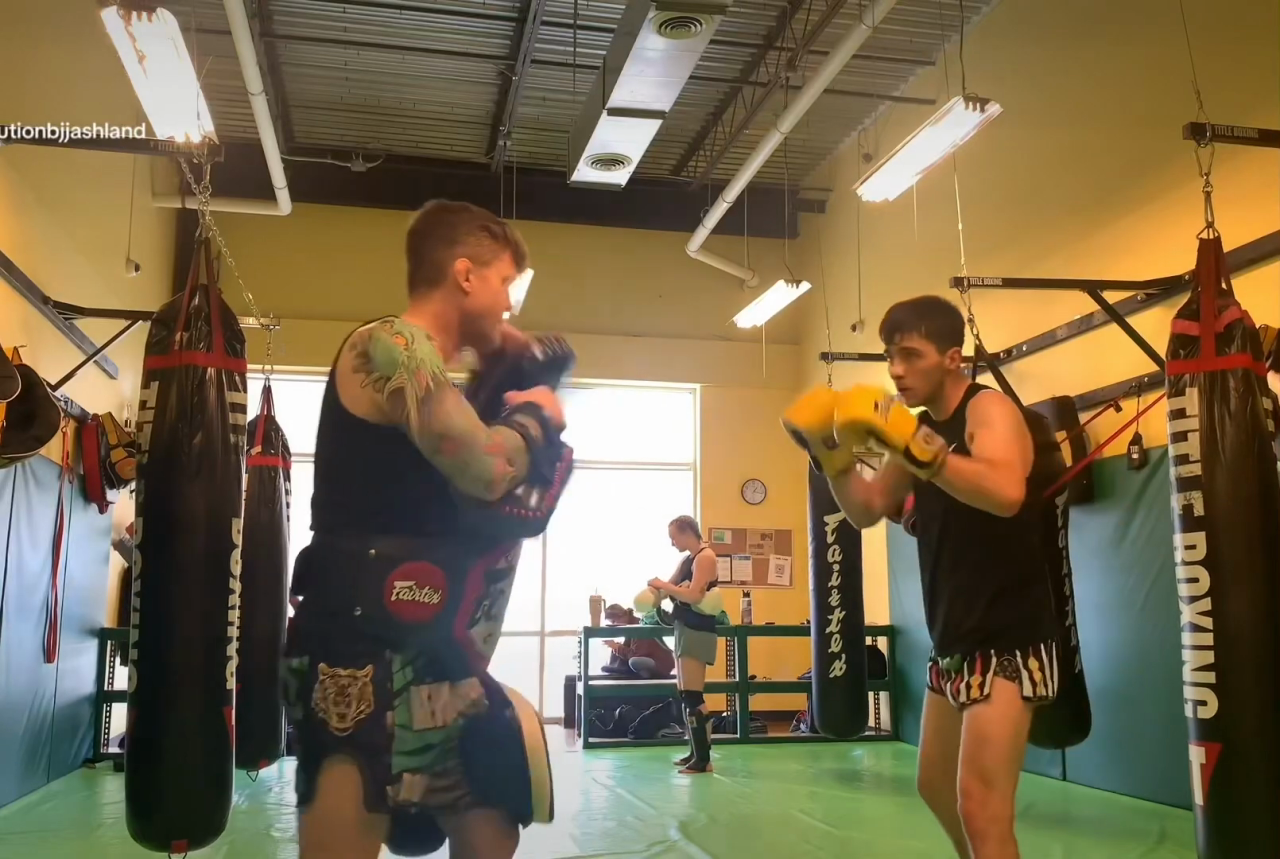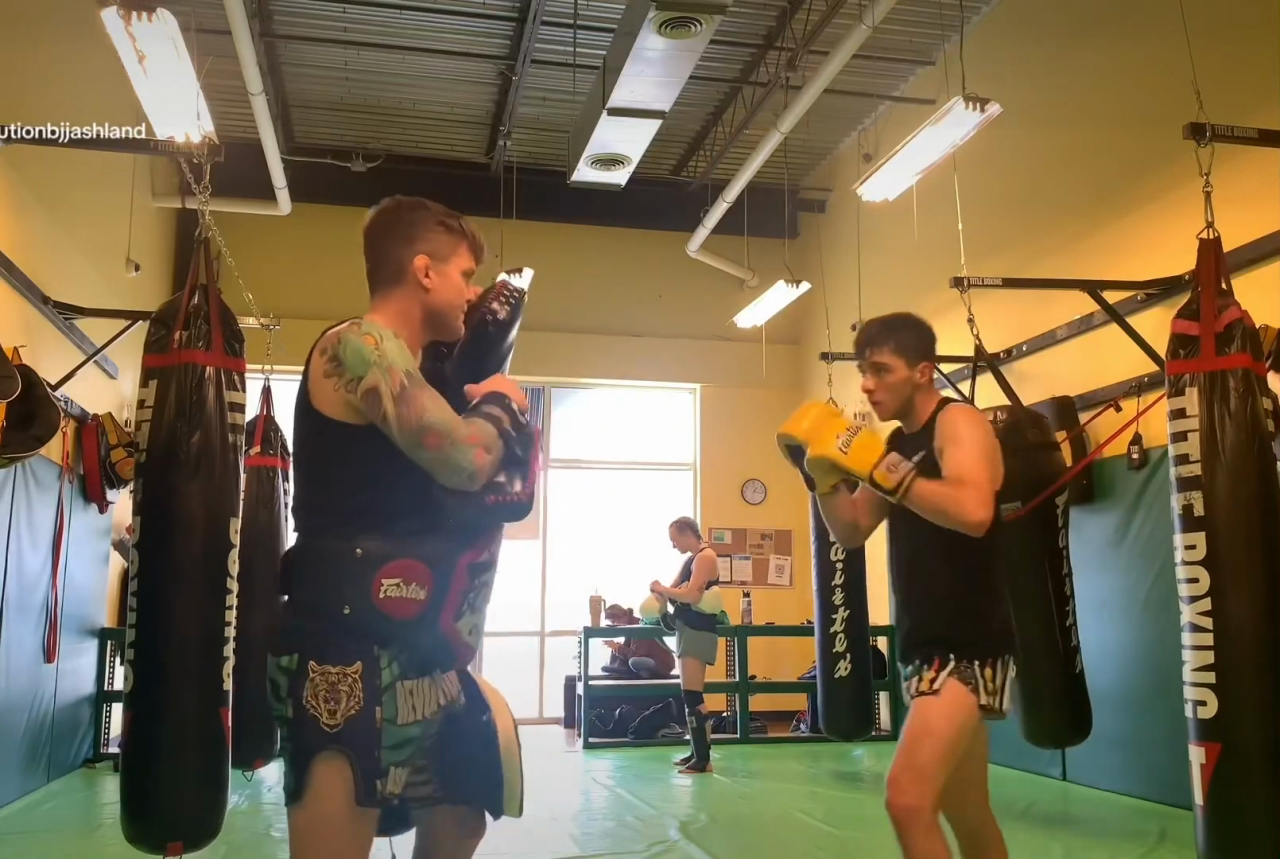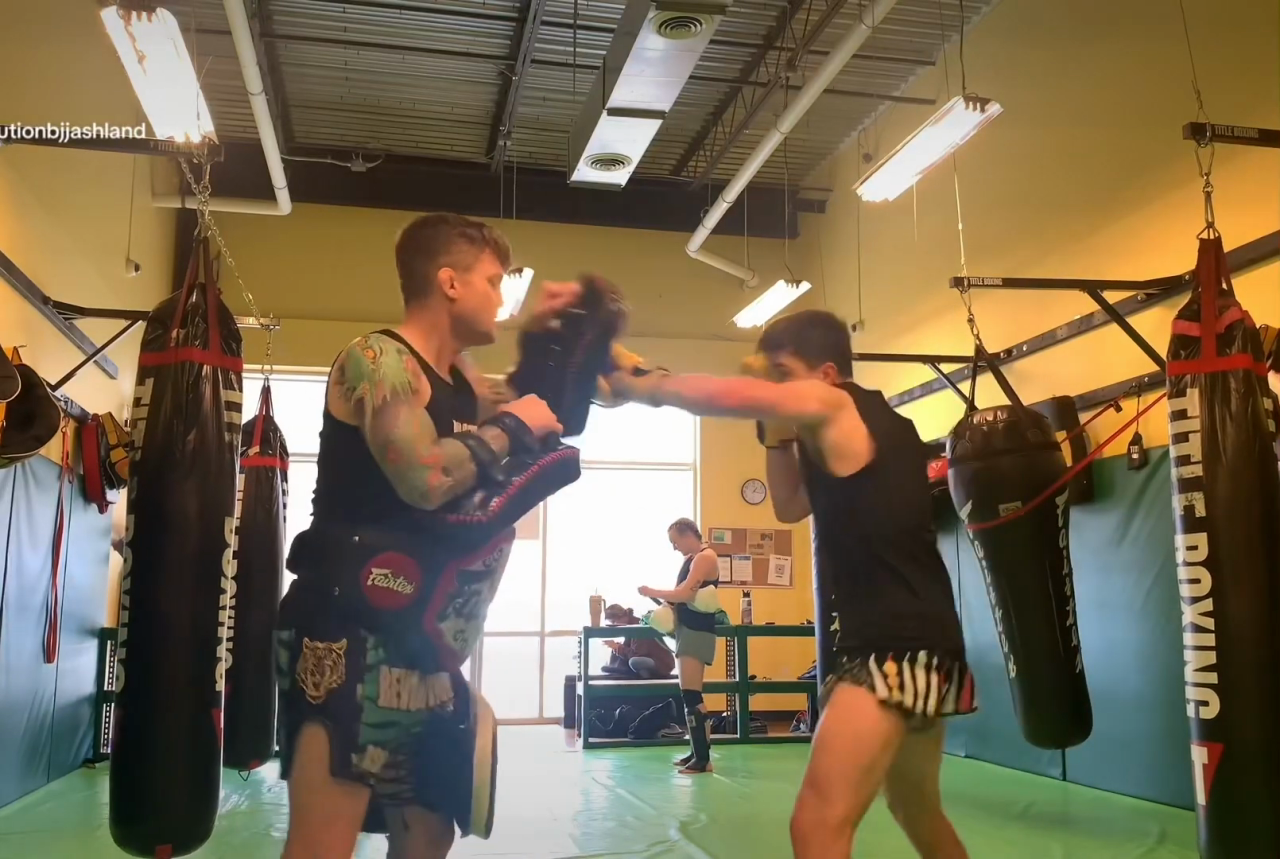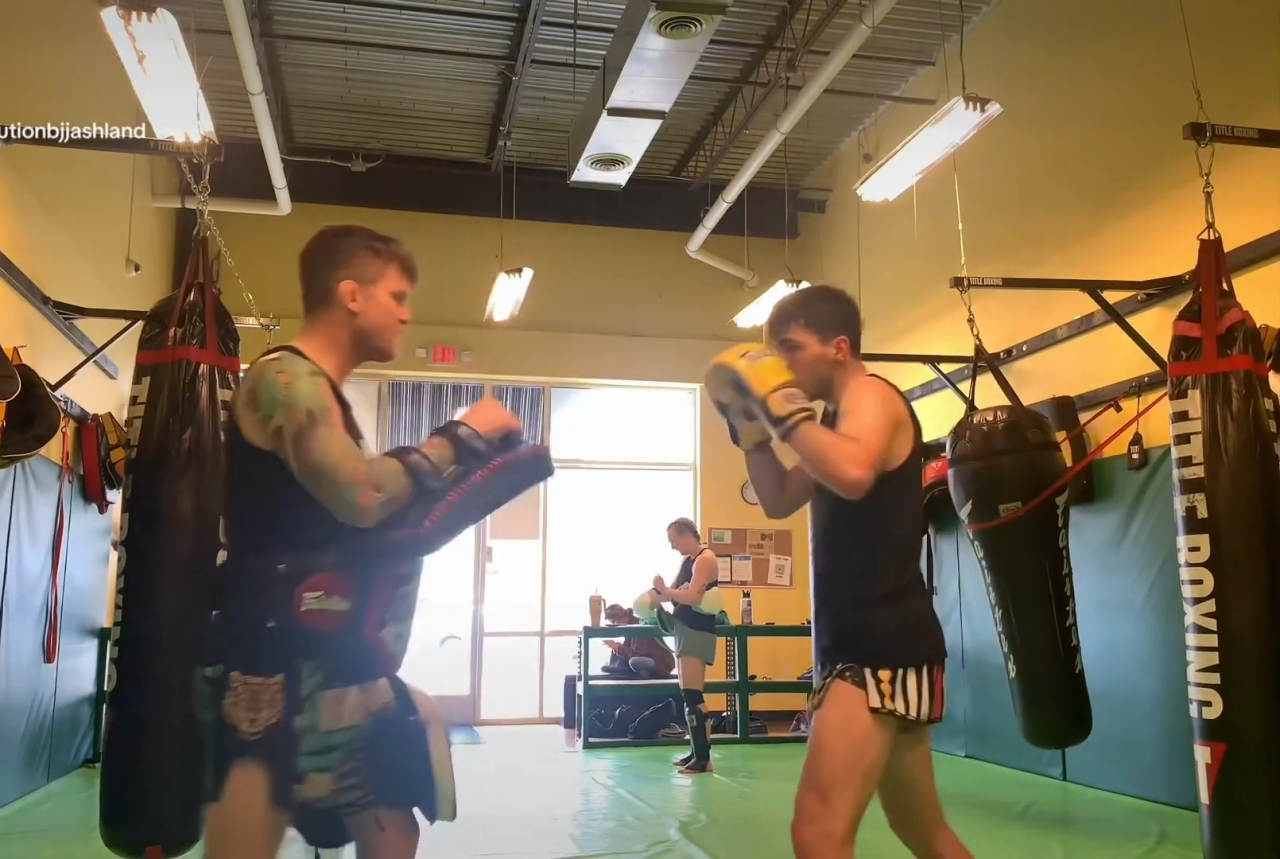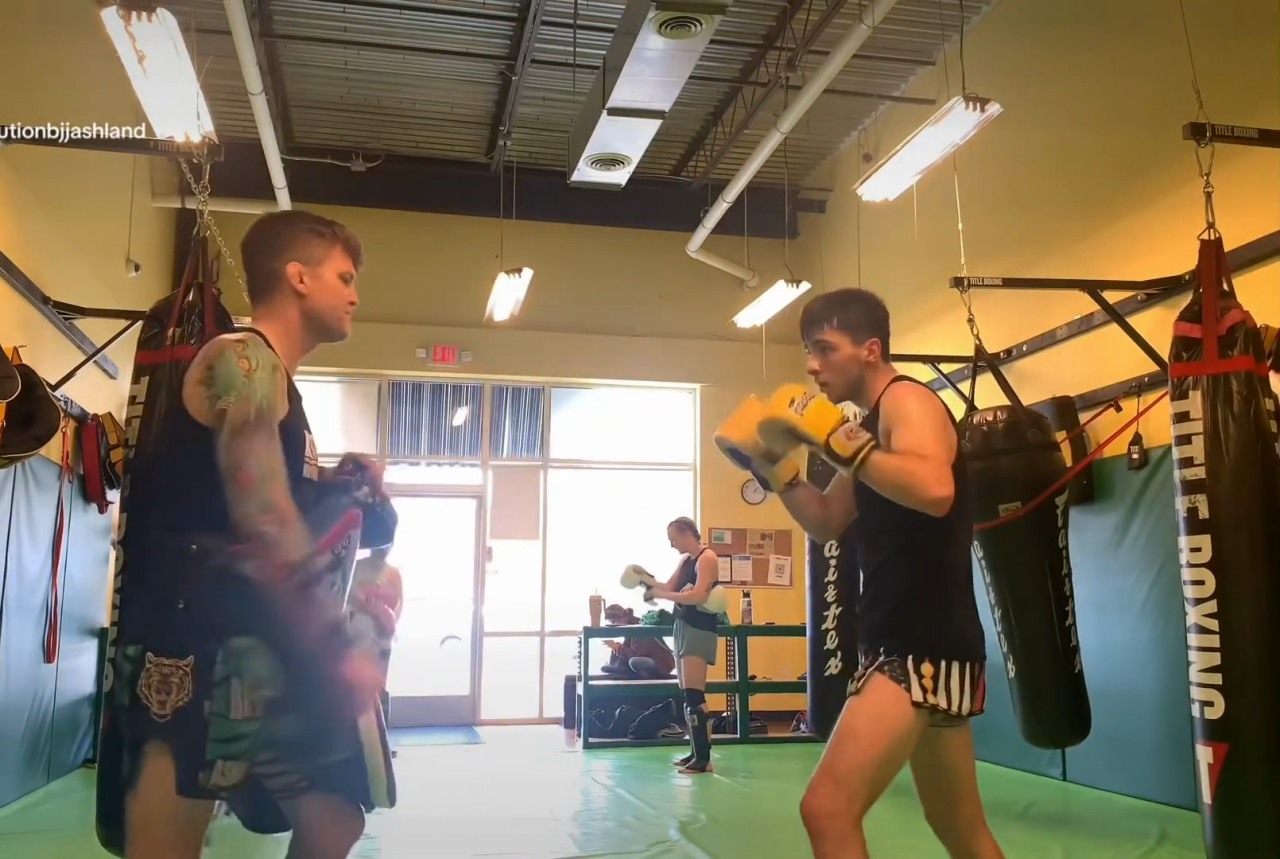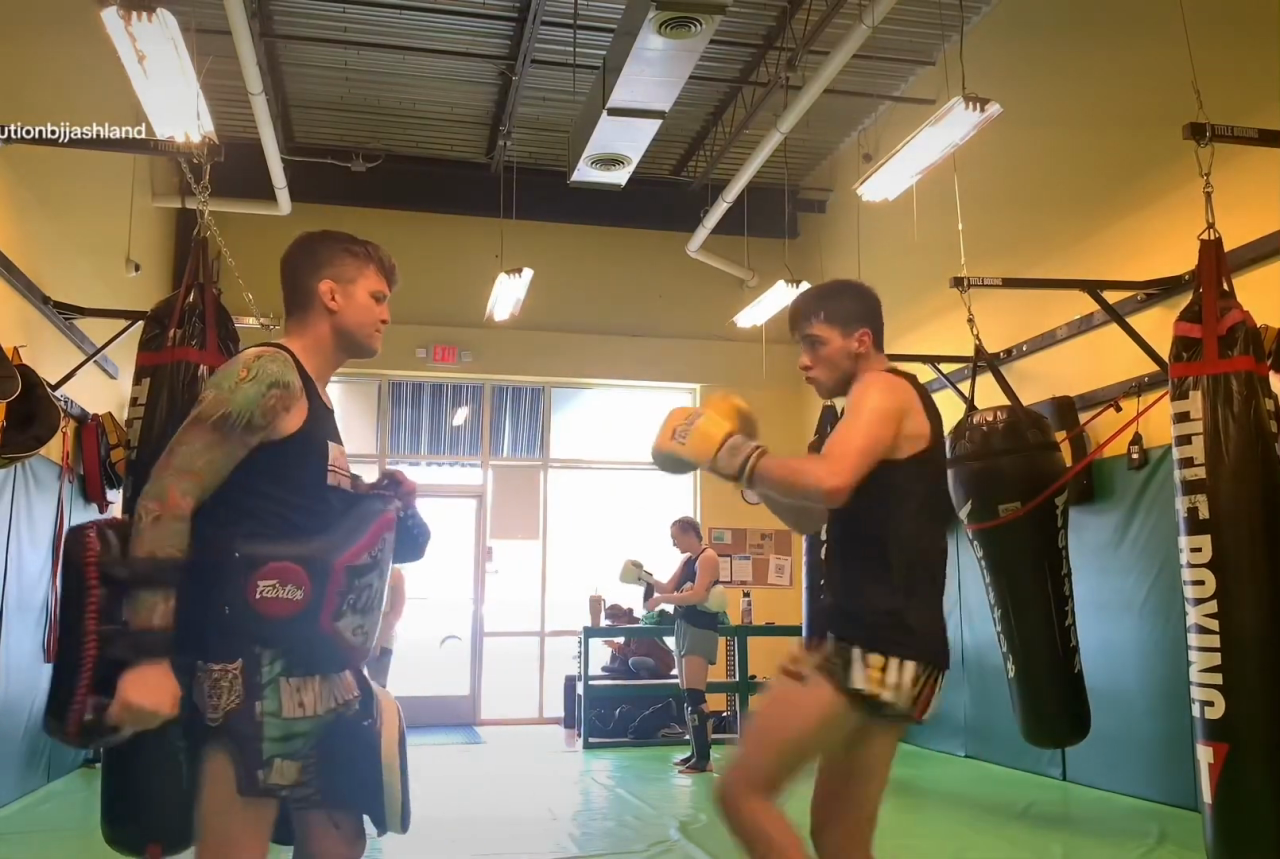
dt=0.3s
person 1, frame 1
left shoulder: (426, 370)
right shoulder: (391, 345)
left elbow: (462, 497)
right elbow: (489, 473)
right wrist: (535, 413)
left hip: (430, 653)
right hip: (365, 653)
person 1, frame 2
left shoulder: (391, 361)
right shoulder: (360, 346)
right elbow: (466, 460)
right wrist: (500, 402)
left hip: (408, 647)
right hip: (349, 648)
person 1, frame 3
left shoulder: (452, 380)
right shoulder: (376, 359)
right elbow: (427, 481)
right wrist: (514, 425)
left hip: (411, 643)
right hip: (352, 636)
person 1, frame 4
left shoulder: (323, 394)
right shoulder: (281, 379)
right elbow: (361, 499)
right wrist: (461, 436)
left hip: (335, 663)
right hip: (276, 665)
person 1, frame 5
left shoulder: (269, 379)
right shoulder: (245, 363)
right elbow: (263, 515)
right wrist: (332, 647)
left hip: (260, 650)
right hip: (202, 650)
person 1, frame 6
left shoulder: (314, 398)
right shoulder: (262, 378)
right elbow: (164, 504)
right wrist: (149, 657)
left hip: (309, 663)
right hip: (251, 662)
person 2, frame 1
left shoulder: (989, 409)
right shoulder: (921, 429)
left elbow: (1006, 493)
right elbow: (866, 511)
left wrist: (910, 440)
right wrist: (830, 451)
left hip: (1006, 641)
right hip: (955, 643)
left knee: (979, 807)
right knee: (937, 788)
person 2, frame 2
left shoulder: (960, 423)
right shoulder: (900, 442)
left elbow: (975, 513)
right elbow: (850, 529)
left wrist: (878, 466)
right wrist: (824, 472)
left hip: (970, 650)
right hip: (934, 649)
left knee: (908, 800)
right knee: (963, 807)
person 2, frame 3
left shoulder: (823, 403)
right shoulder: (886, 424)
left elbow: (726, 395)
right elbow: (791, 507)
left wrist: (641, 382)
right wrist: (776, 432)
left hip: (892, 647)
right hip: (921, 642)
right knee: (917, 814)
person 2, frame 4
left shoulder: (871, 397)
right shoulder: (837, 420)
left elbow: (851, 475)
right elbow: (778, 500)
left wrist: (788, 409)
right wrist: (749, 425)
left hip: (881, 650)
right hip: (873, 648)
person 2, frame 5
left shoulder: (908, 401)
right shoulder: (873, 424)
left elbow: (934, 490)
right elbow: (827, 523)
left wrist: (837, 440)
right wrist: (775, 464)
left hip: (922, 646)
right hip: (909, 646)
left knee: (828, 811)
person 2, frame 6
left shoulder: (882, 394)
right shoulder: (876, 408)
left elbow: (824, 487)
right elbow: (809, 516)
left wrist: (728, 453)
right wrist: (743, 451)
left hip: (871, 642)
right hip: (890, 648)
left knee: (740, 794)
person 3, frame 1
left shoulder: (705, 557)
right shoulder: (687, 560)
left elbow: (695, 595)
right elbow: (672, 587)
left wrist: (664, 586)
right wrist: (658, 588)
left hip: (698, 633)
right hip: (684, 631)
left knee: (693, 696)
right knee: (686, 695)
left ankle: (704, 760)
right ankle: (696, 752)
person 3, frame 2
left shoulder: (705, 557)
right shoulder: (692, 560)
left elbow: (693, 595)
right elbow: (678, 590)
left wrist: (662, 589)
right wrist: (661, 593)
left hip: (699, 632)
right hip: (687, 630)
left knee: (693, 695)
right knee: (690, 695)
left ankle: (704, 759)
right ankle: (697, 752)
person 3, frame 3
left shoulder: (705, 557)
right shoulder: (692, 559)
left elbow: (684, 594)
right elbow: (680, 594)
left wrist: (651, 592)
right wrist: (662, 600)
left hip: (697, 632)
right hip: (686, 630)
left knee: (692, 695)
right knee: (689, 695)
left ankle: (703, 759)
right ankle: (697, 752)
person 3, frame 4
left shoulder: (705, 559)
right shoulder: (688, 561)
left elbow: (692, 597)
right elbow: (674, 593)
left wrist: (665, 591)
right wrist: (658, 593)
left hip: (698, 632)
right hip: (684, 630)
left knee: (692, 694)
right knee: (687, 695)
left ankle: (703, 759)
right ankle: (696, 752)
person 3, frame 5
left shoulder: (707, 558)
right shoulder: (686, 560)
left elbow: (699, 596)
right elbow: (669, 588)
left wrist: (663, 595)
left hip: (699, 631)
right hip: (682, 628)
left knee: (694, 695)
right knee: (686, 695)
left ankle: (704, 759)
right ankle: (696, 752)
person 3, frame 6
left shoulder: (708, 557)
right shoulder: (688, 558)
left elbow: (698, 595)
right elbow: (668, 587)
left wrist: (662, 599)
left hip: (700, 631)
right hip: (684, 627)
left knee: (694, 694)
right knee: (687, 693)
left ankle: (702, 759)
right ankle: (696, 752)
